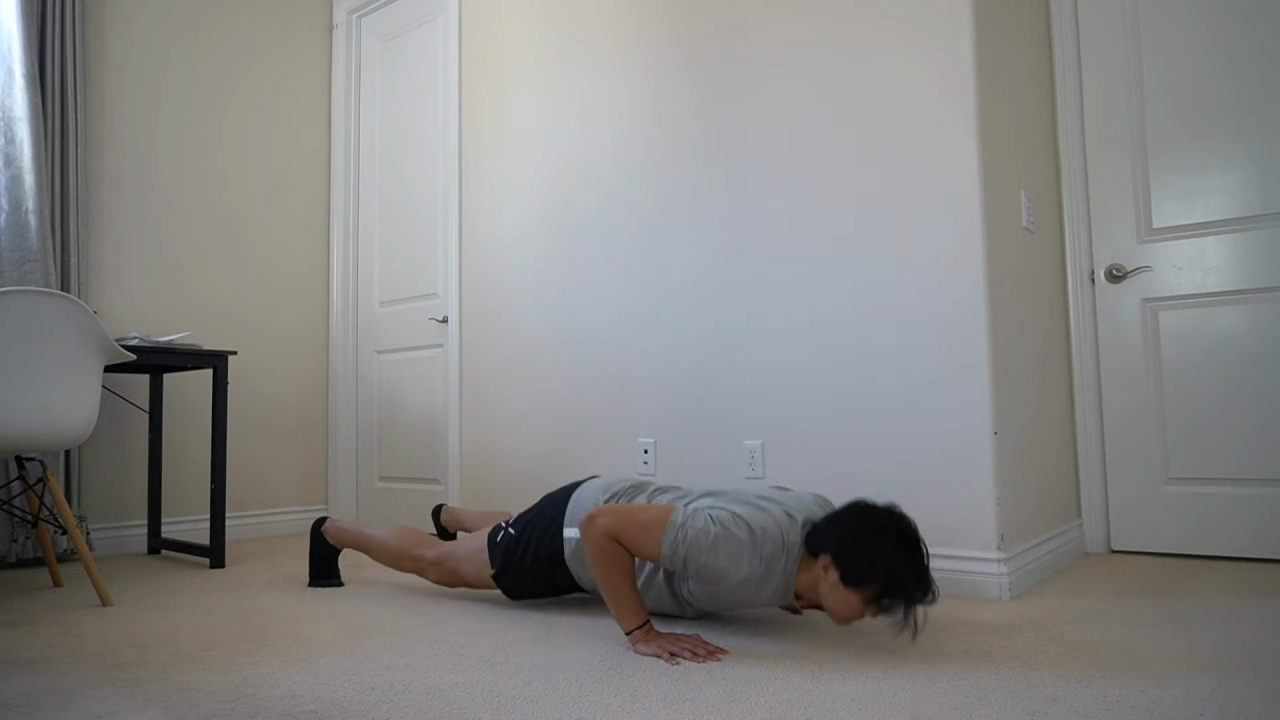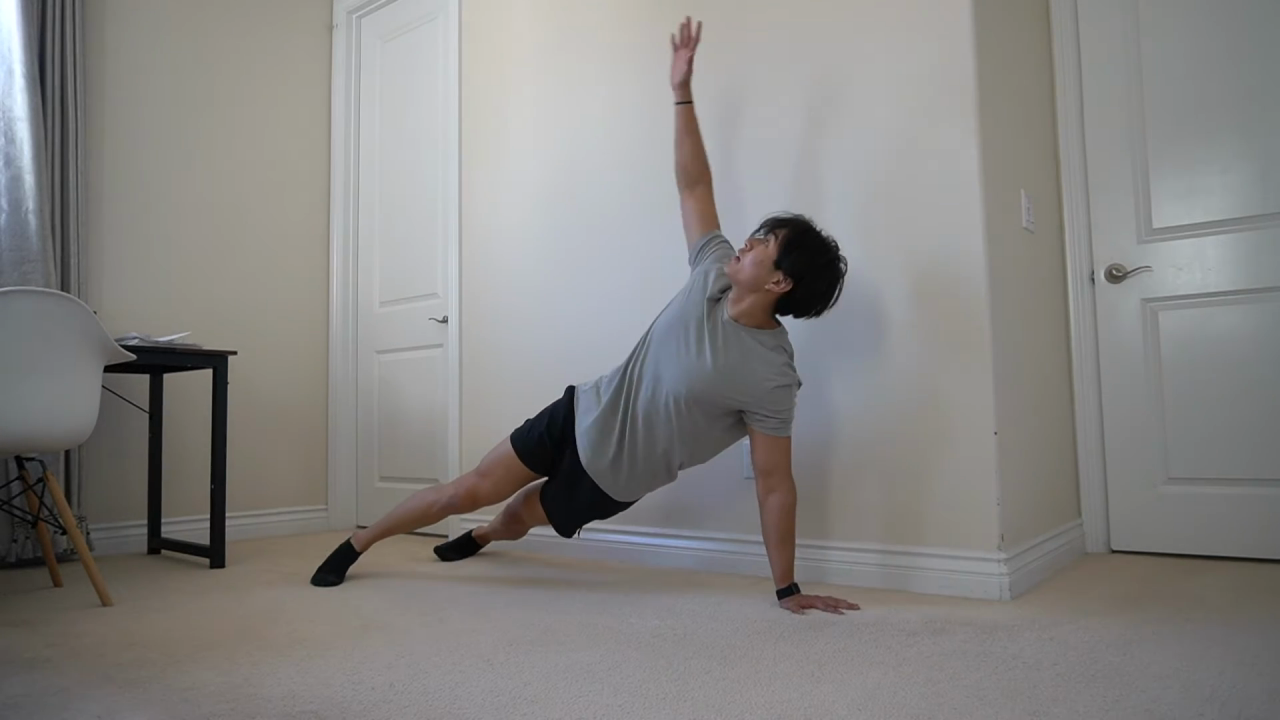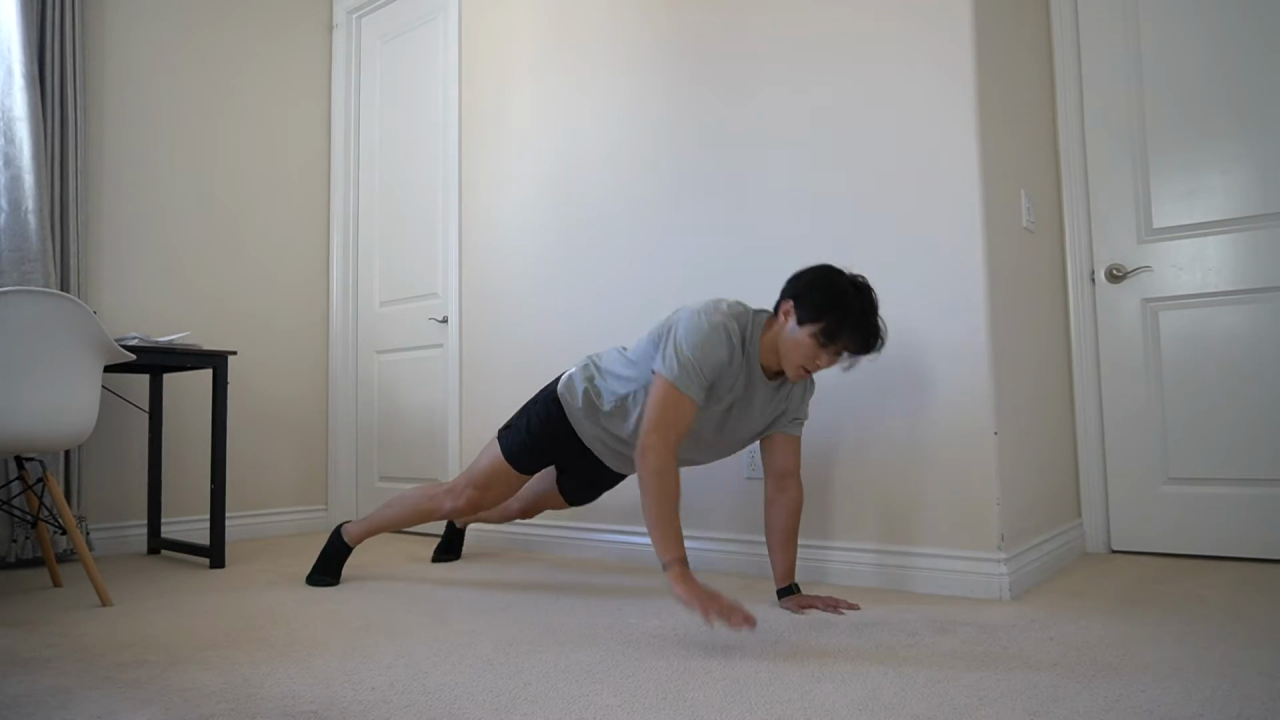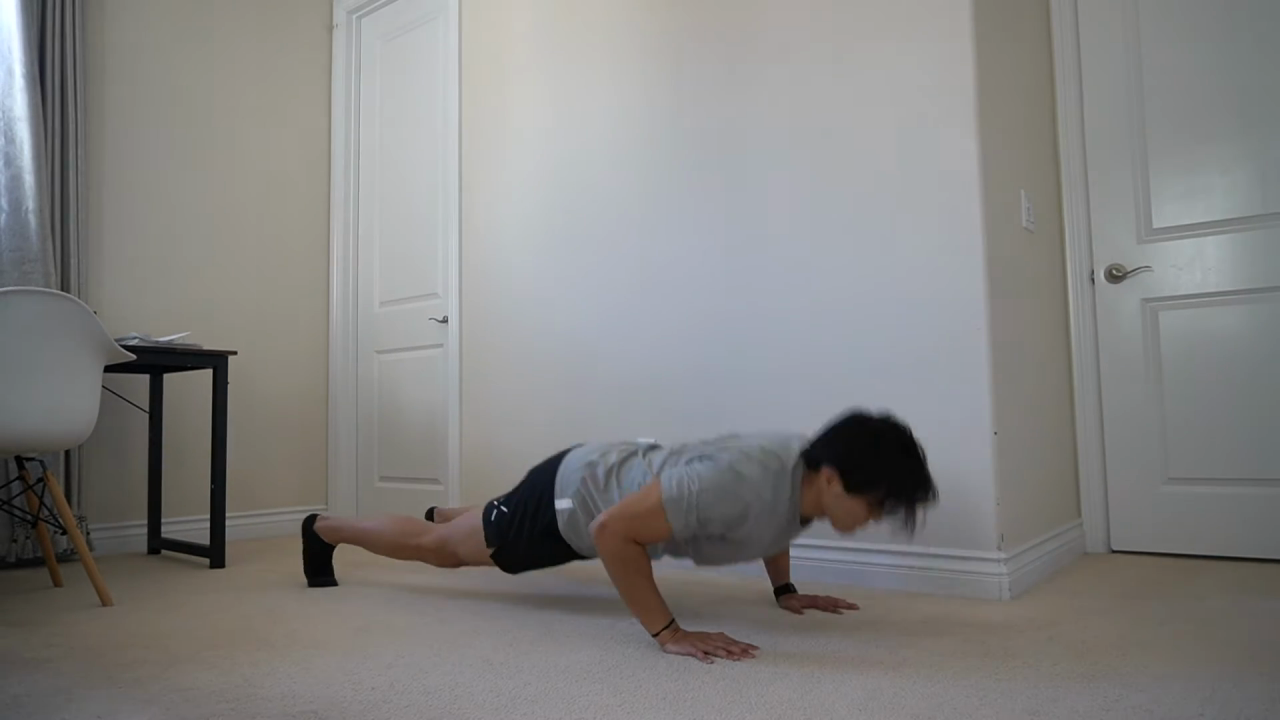
dt=1s
person 1, frame 1
left shoulder: (819, 516)
right shoulder: (742, 555)
right elbow: (603, 525)
left wrist: (789, 594)
right wrist: (640, 631)
left hip: (614, 504)
right hip: (579, 529)
left knee: (504, 535)
right knee: (441, 564)
left ankle: (450, 516)
right ankle: (332, 531)
person 1, frame 2
left shoulder: (771, 375)
right shoulder: (717, 275)
left elbow: (775, 484)
right elbow: (693, 183)
left wrist: (787, 589)
right wrist: (682, 91)
left hip: (613, 480)
right hip: (583, 417)
left knee: (518, 518)
right knee: (467, 492)
left ankle: (477, 538)
right ankle: (356, 544)
person 1, frame 3
left shoulder: (796, 388)
right shoulder: (714, 329)
left elbow: (784, 483)
right elbow: (656, 447)
left wrist: (788, 588)
right wrist: (680, 577)
left hip: (615, 454)
right hip: (580, 406)
left knee: (522, 506)
right knee: (465, 494)
left ankle: (458, 528)
right ankle: (348, 535)
person 1, frame 4
left shoulder: (807, 461)
right shoulder: (743, 485)
right elbow: (612, 528)
left wrist: (786, 591)
right wrist: (666, 629)
left hip: (604, 472)
right hip: (573, 497)
right knee: (438, 548)
left ankle: (447, 513)
right ankle: (325, 528)
